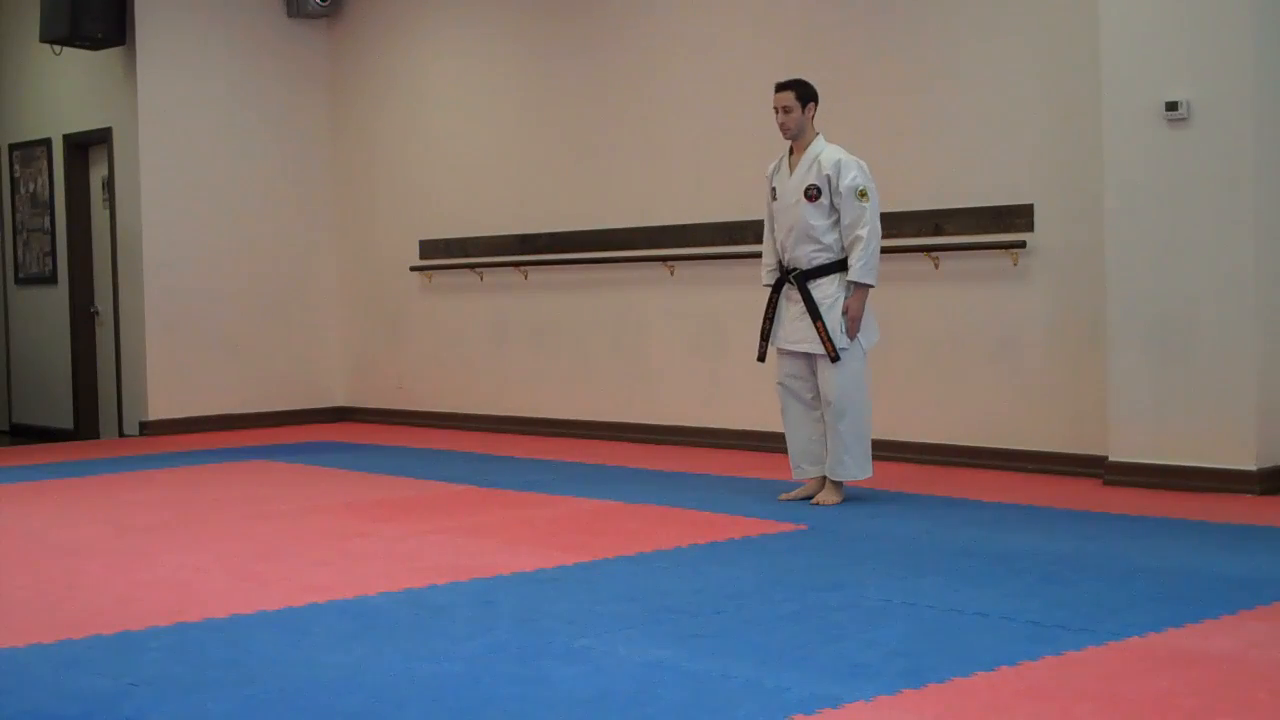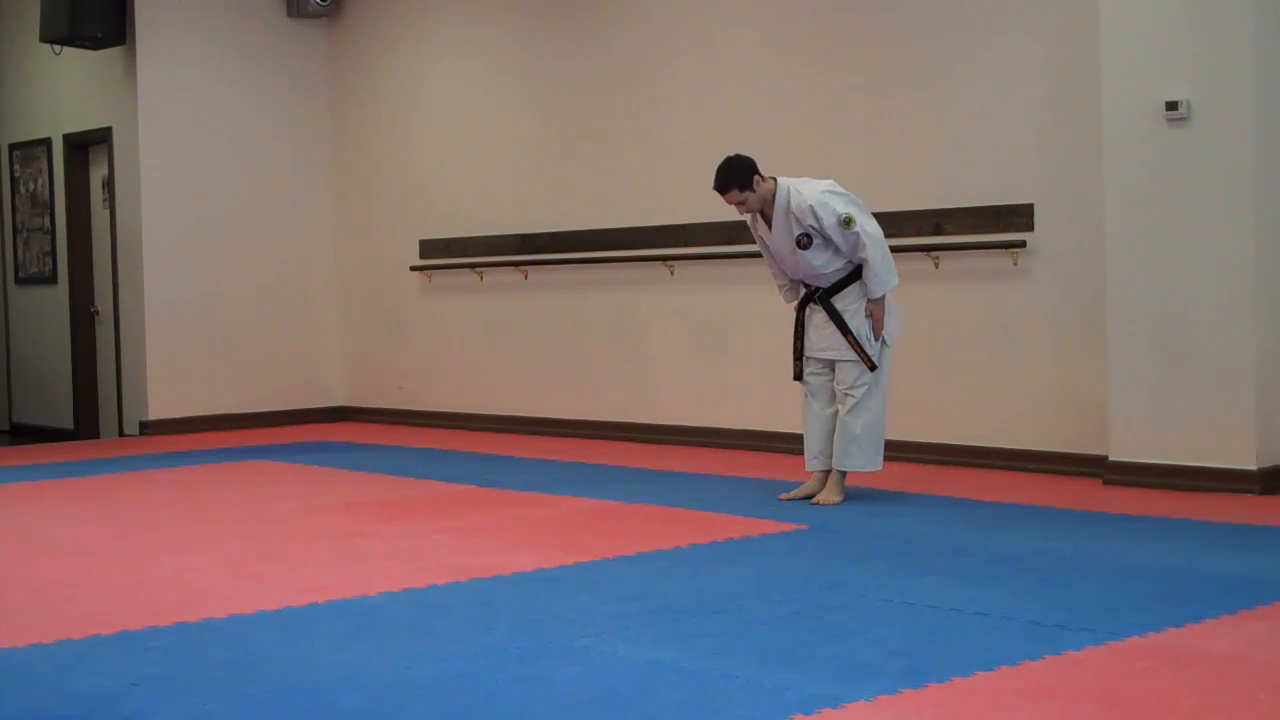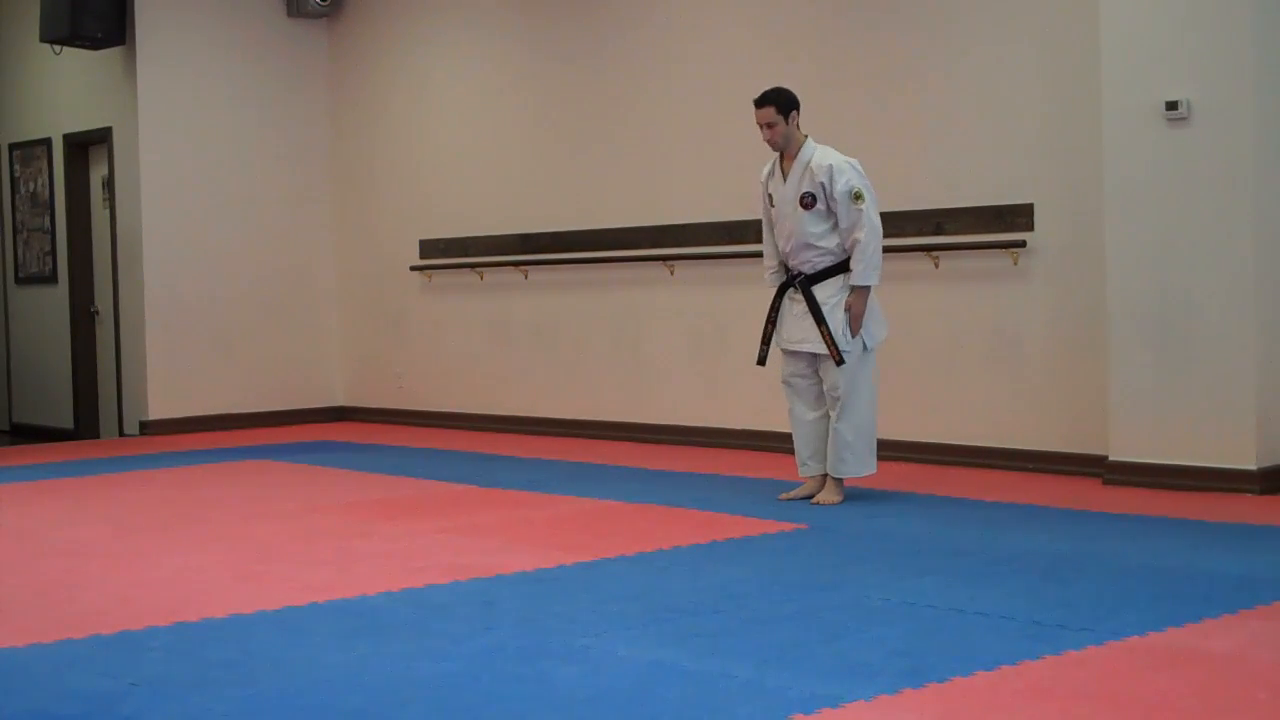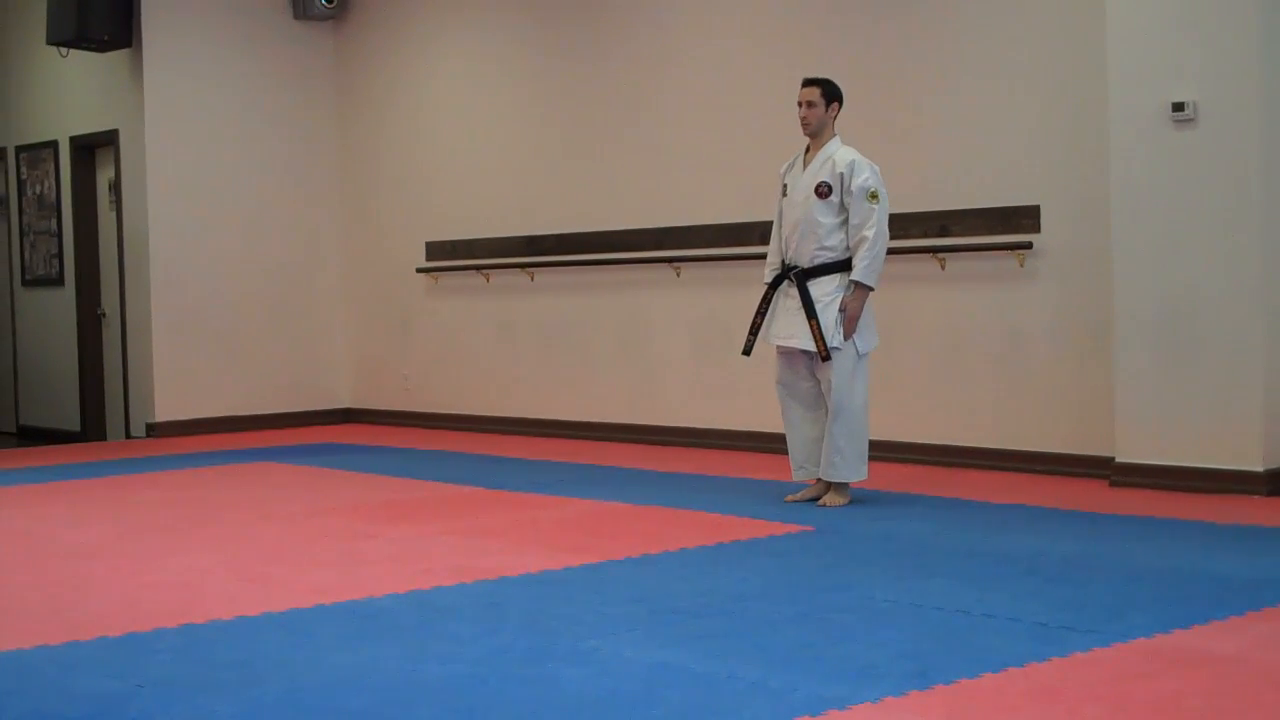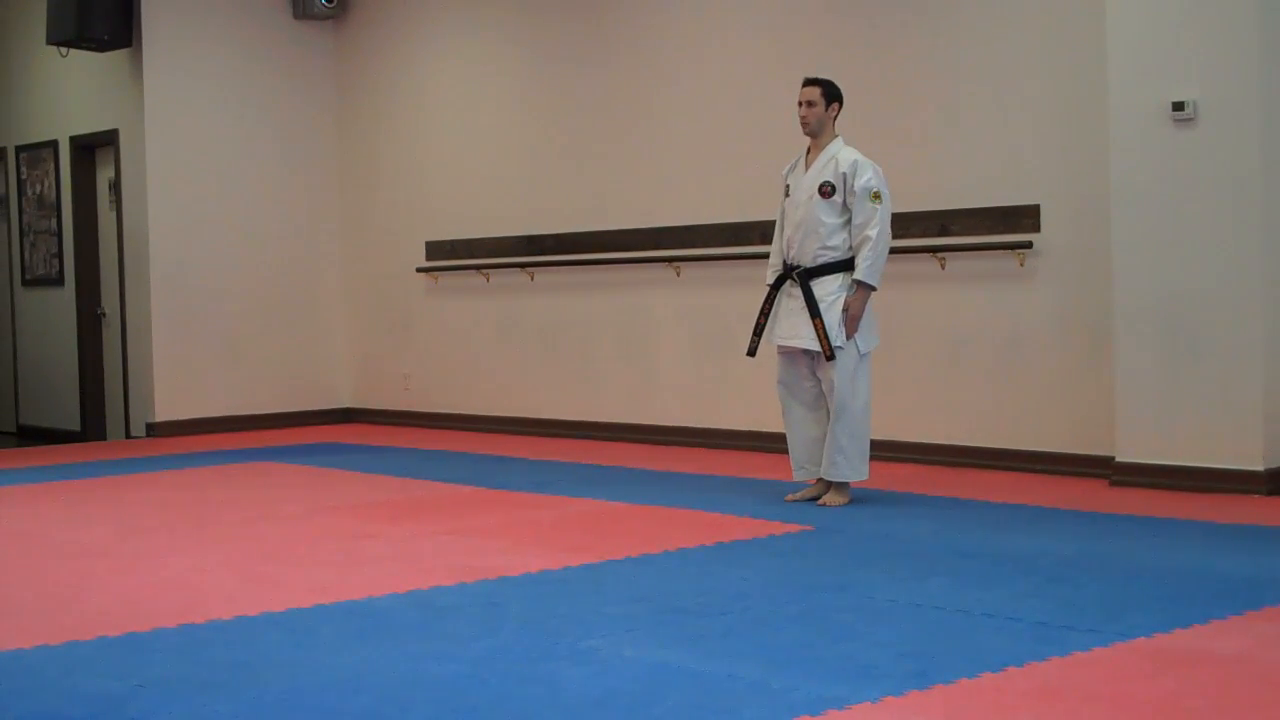
dt=1s
person 1, frame 1
left shoulder: (840, 164)
right shoulder: (777, 171)
left elbow: (864, 231)
left wrist: (858, 294)
right wrist: (774, 288)
left hip: (832, 293)
right hip: (792, 295)
left knee: (839, 392)
right knee: (794, 390)
left ankle: (835, 480)
right ankle: (812, 476)
person 1, frame 2
left shoulder: (812, 200)
right shoulder: (756, 217)
left elbow: (869, 240)
left wrist: (877, 299)
right wrist: (800, 302)
left hip: (857, 296)
right hip: (818, 303)
left knee: (855, 386)
right knee: (816, 388)
left ankle: (837, 478)
right ankle: (819, 474)
person 1, frame 3
left shoulder: (832, 167)
right shoulder: (769, 175)
left elbow: (865, 231)
left wrist: (859, 293)
right wrist: (778, 289)
left hip: (837, 293)
right hip: (798, 295)
left knee: (843, 389)
right knee: (800, 389)
left ankle: (837, 479)
right ankle: (815, 475)
person 1, frame 4
left shoulder: (852, 165)
right shoulder: (790, 170)
left elbow: (872, 233)
left wrist: (858, 294)
right wrist: (773, 285)
left hip: (834, 293)
right hip: (794, 294)
left knee: (840, 390)
right knee: (796, 389)
left ankle: (841, 481)
right ankle: (816, 477)
person 1, frame 5
left shoulder: (854, 165)
right shoulder: (792, 171)
left elbow: (874, 234)
left wrist: (860, 294)
right wrist: (775, 286)
left hip: (836, 293)
right hip: (795, 295)
left knee: (841, 389)
right knee: (797, 389)
left ankle: (841, 481)
right ankle: (816, 476)
